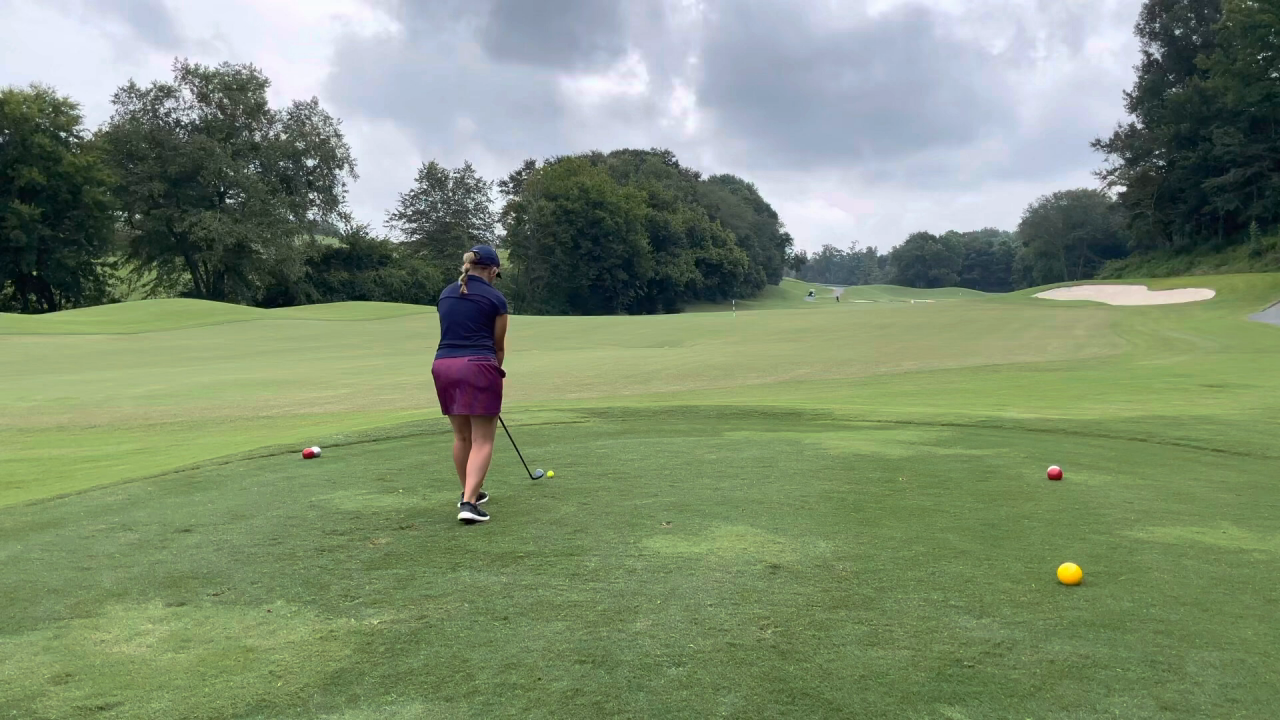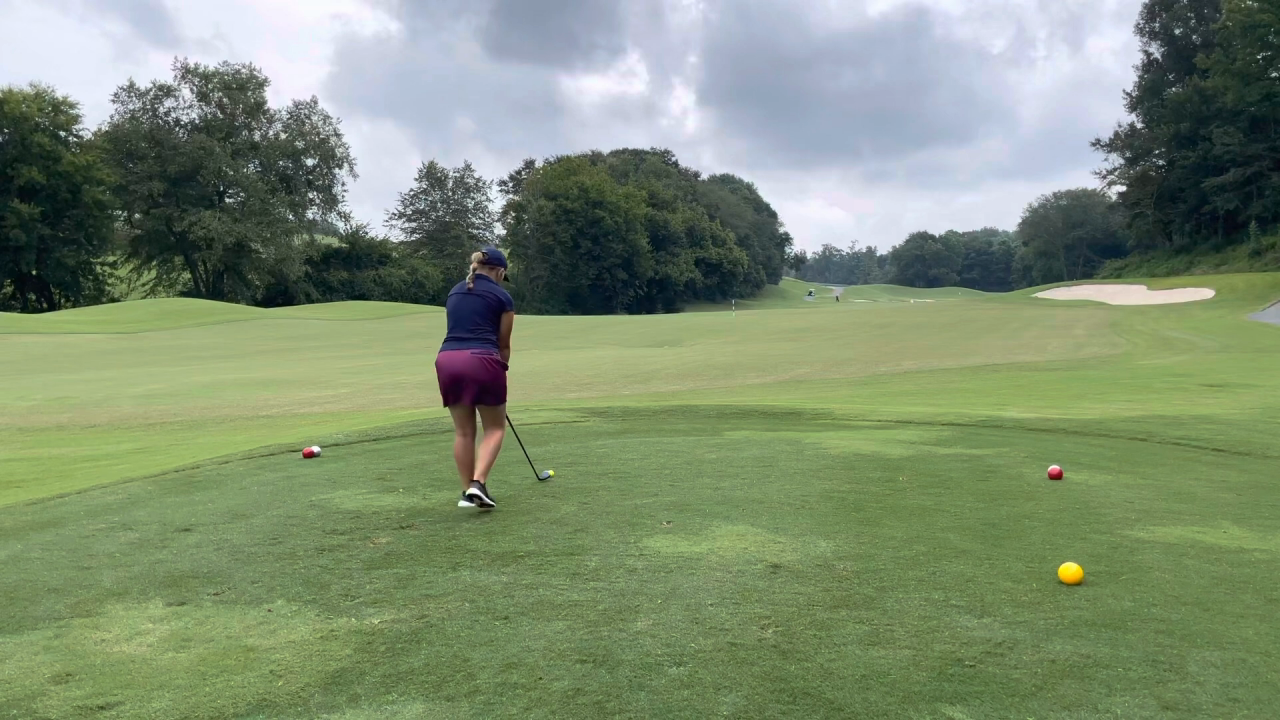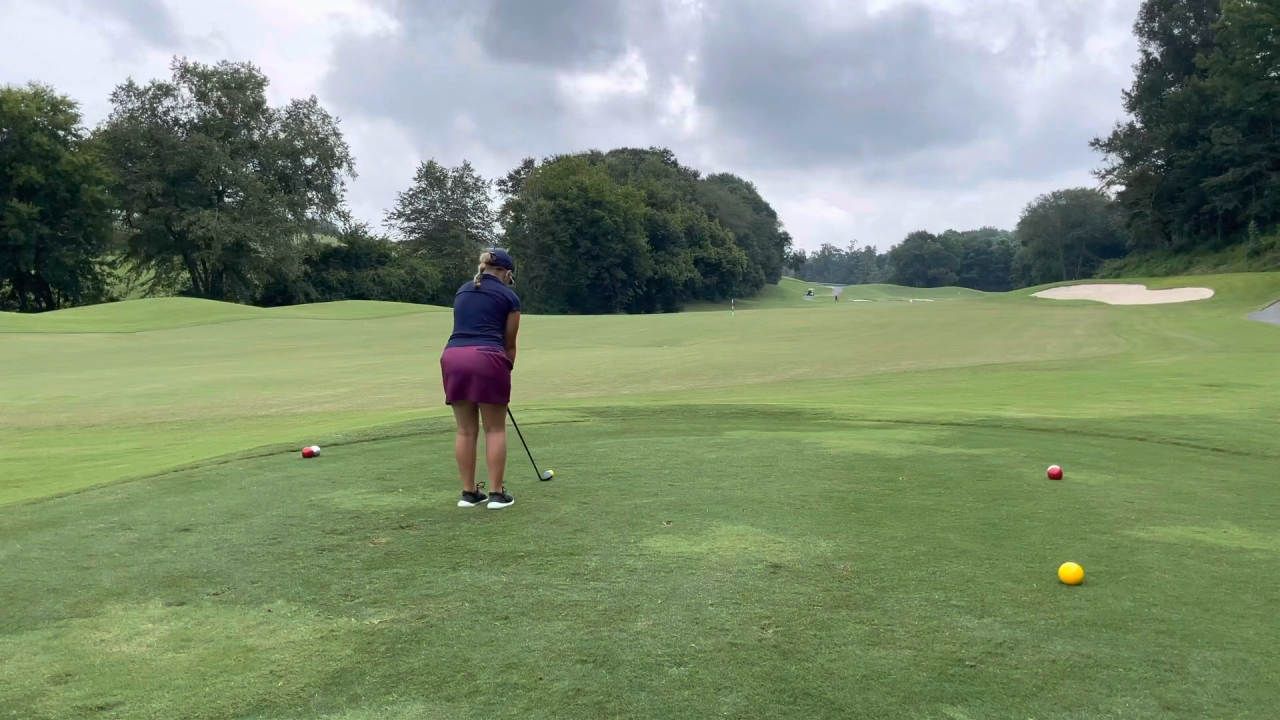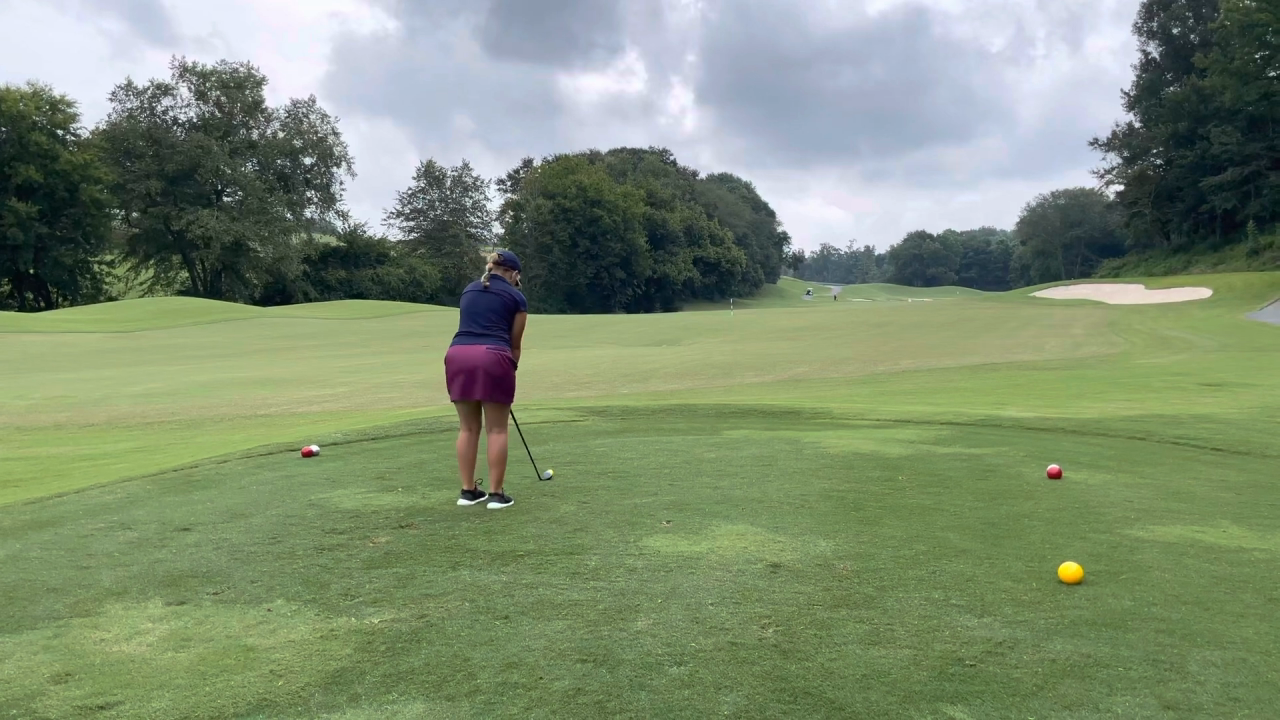
dt=0.2s
person 1, frame 1
left shoulder: (446, 294)
right shoulder: (495, 298)
right elbow: (498, 346)
right wrist: (495, 374)
left hip: (444, 365)
right hip: (477, 367)
left knee: (462, 436)
right knee: (482, 442)
left ankle: (469, 494)
right ankle: (469, 503)
person 1, frame 2
left shoulder: (455, 292)
right shoulder: (502, 297)
right elbow: (503, 344)
right wrist: (501, 371)
left hip: (448, 360)
right hip: (481, 361)
left knee: (463, 431)
right knee: (494, 428)
left ankle: (467, 492)
right ankle: (478, 484)
person 1, frame 3
left shoulder: (463, 291)
right shoulder: (508, 297)
right elbow: (509, 344)
right wrist: (507, 369)
left hip: (453, 357)
right hip: (487, 358)
left knee: (466, 431)
right knee: (495, 430)
left ankle: (469, 492)
right ankle: (497, 493)
person 1, frame 4
left shoulder: (468, 290)
right shoulder: (515, 297)
right elbow: (515, 344)
right wrist: (509, 369)
left hip: (458, 355)
right hip: (492, 357)
left knee: (468, 428)
right knee: (497, 429)
left ankle: (467, 490)
right ankle: (496, 493)
